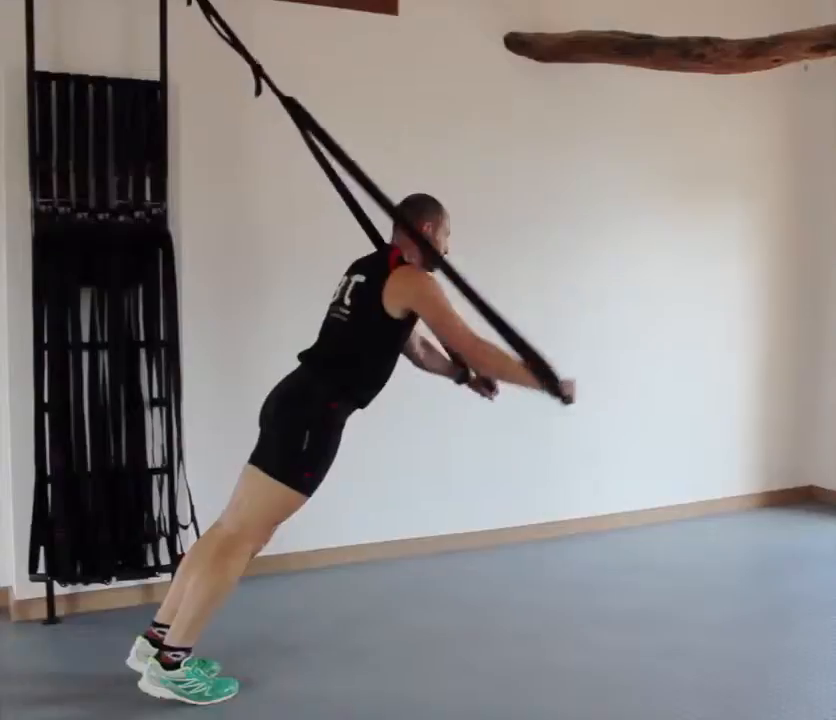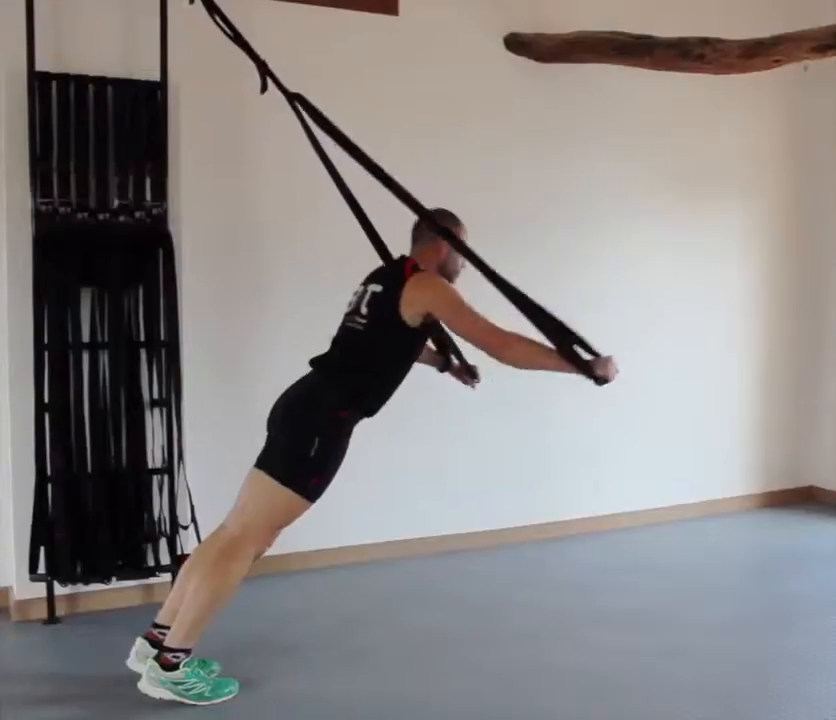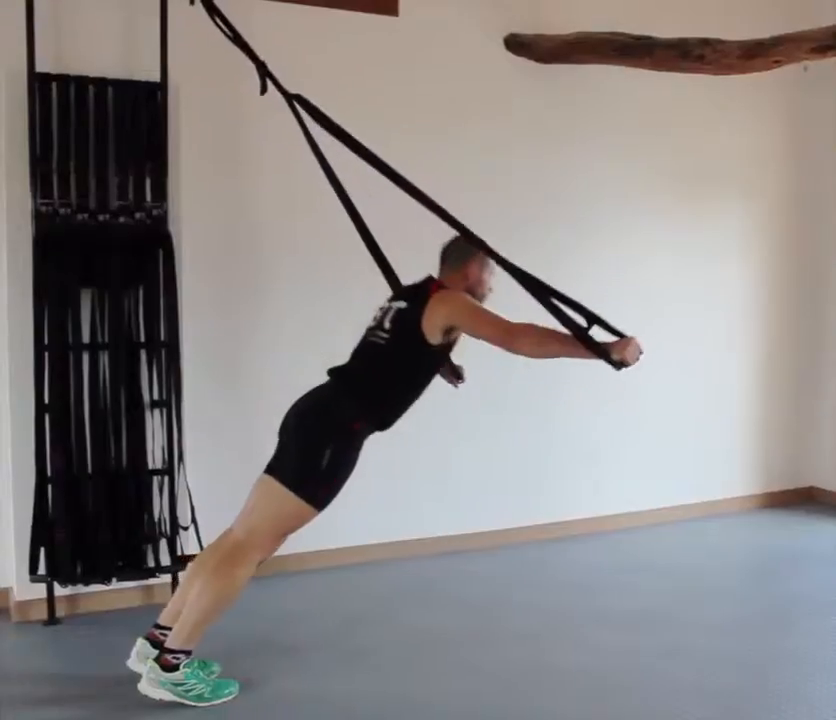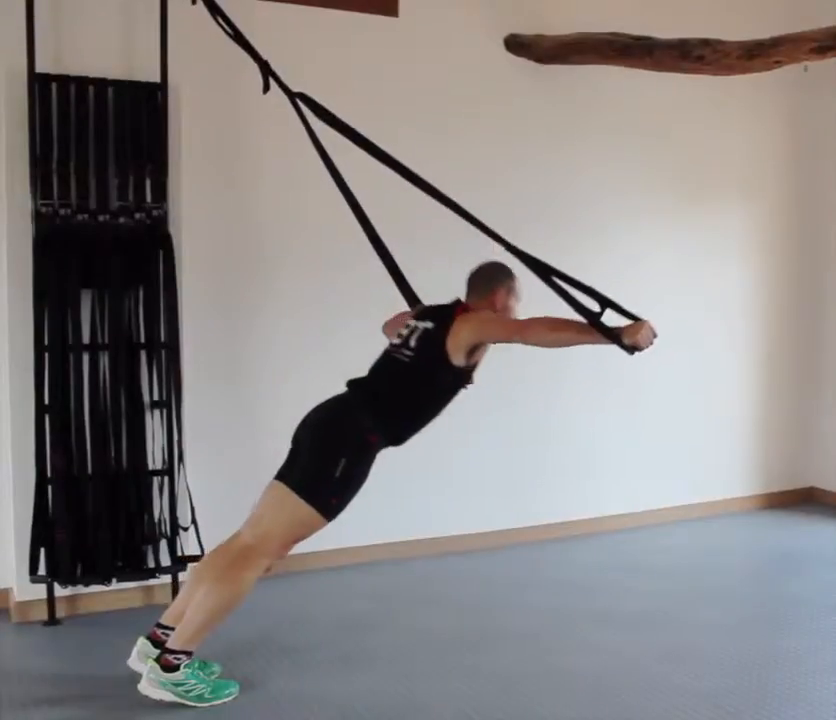
dt=0.2s
person 1, frame 1
left shoulder: (369, 270)
right shoulder: (412, 278)
left elbow: (409, 344)
right elbow: (473, 347)
left wrist: (463, 376)
right wrist: (548, 384)
left hip: (298, 399)
right hip: (314, 413)
left knee: (235, 529)
right knee: (243, 534)
left ankle: (157, 639)
right ankle: (171, 663)
person 1, frame 2
left shoulder: (385, 280)
right shoulder: (427, 286)
right elbow: (498, 343)
left wrist: (450, 366)
right wrist: (584, 366)
left hip: (307, 404)
right hip: (323, 417)
left knee: (239, 531)
right knee: (246, 536)
left ankle: (157, 639)
right ankle: (170, 662)
person 1, frame 3
left shoulder: (410, 297)
right shoulder: (450, 304)
right elbow: (519, 339)
left wrist: (439, 364)
right wrist: (606, 351)
left hip: (318, 414)
right hip: (335, 428)
left knee: (247, 536)
right knee: (252, 541)
left ankle: (158, 640)
right ankle: (171, 664)
person 1, frame 4
left shoulder: (431, 315)
right shoulder: (474, 326)
left elbow: (391, 327)
right elbow: (537, 331)
right wrist: (621, 334)
left hip: (332, 424)
right hip: (350, 440)
left knee: (254, 540)
right knee: (261, 548)
left ankle: (159, 639)
right ankle: (172, 663)
